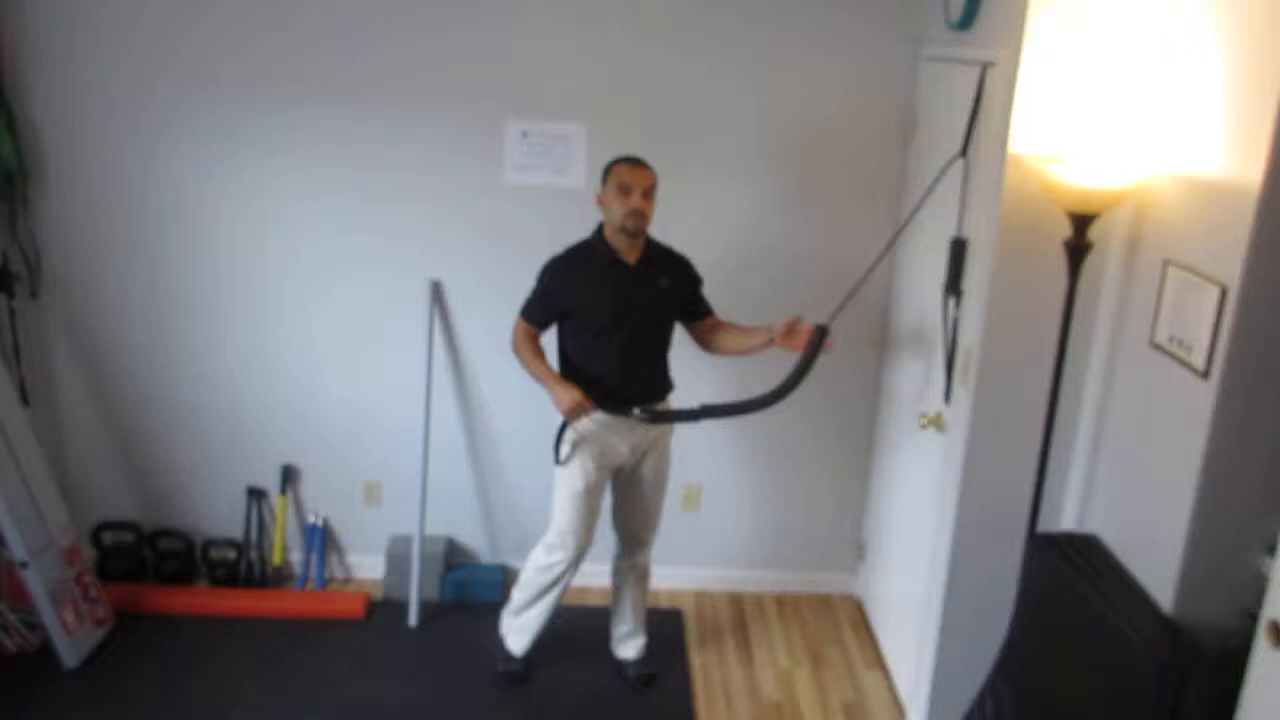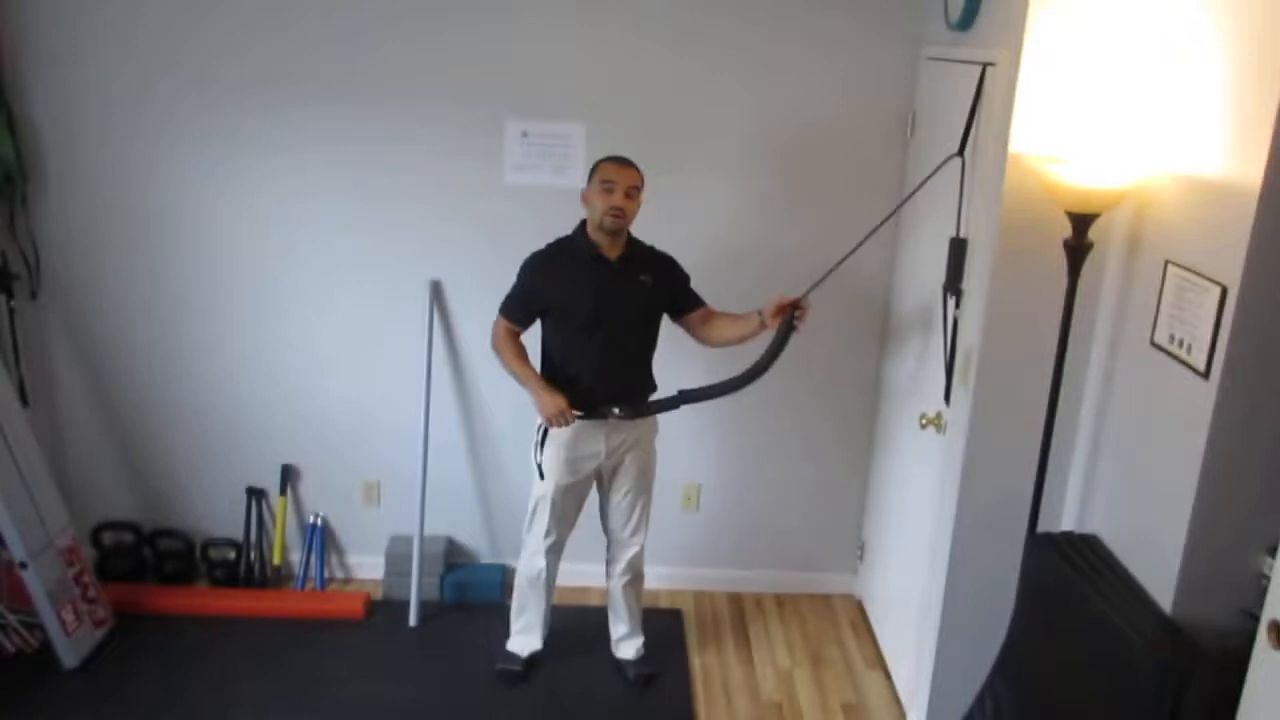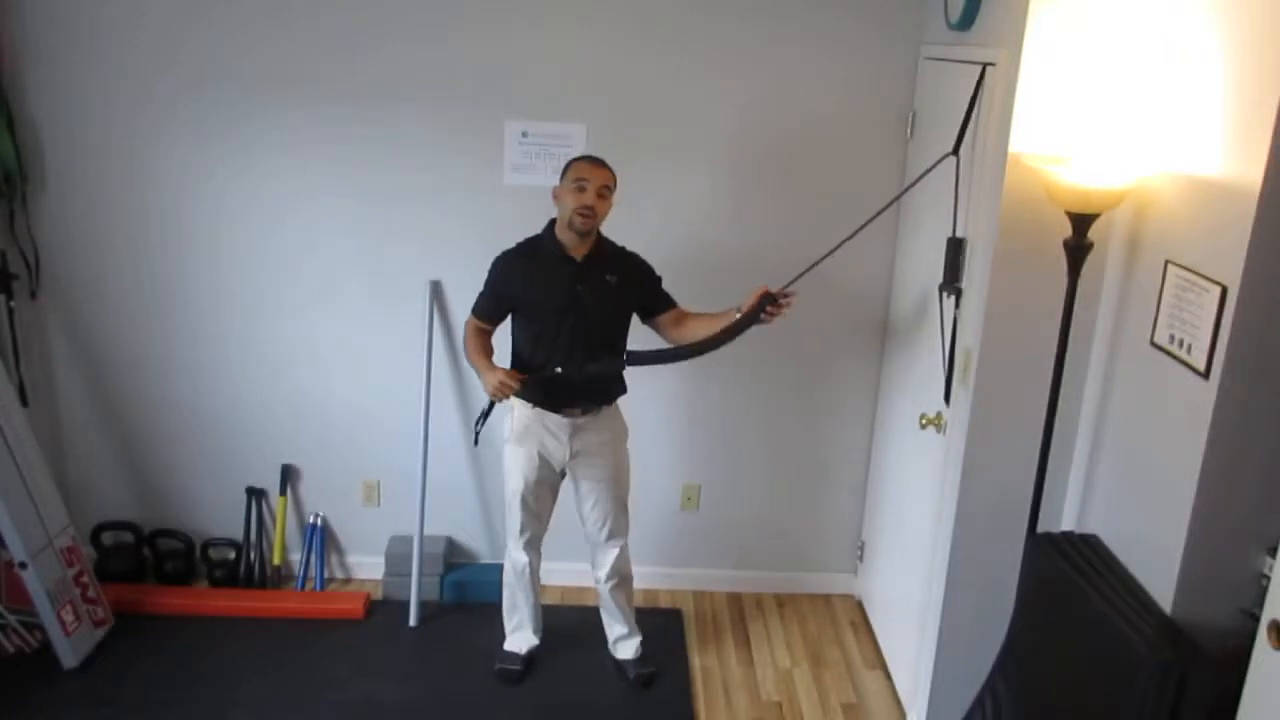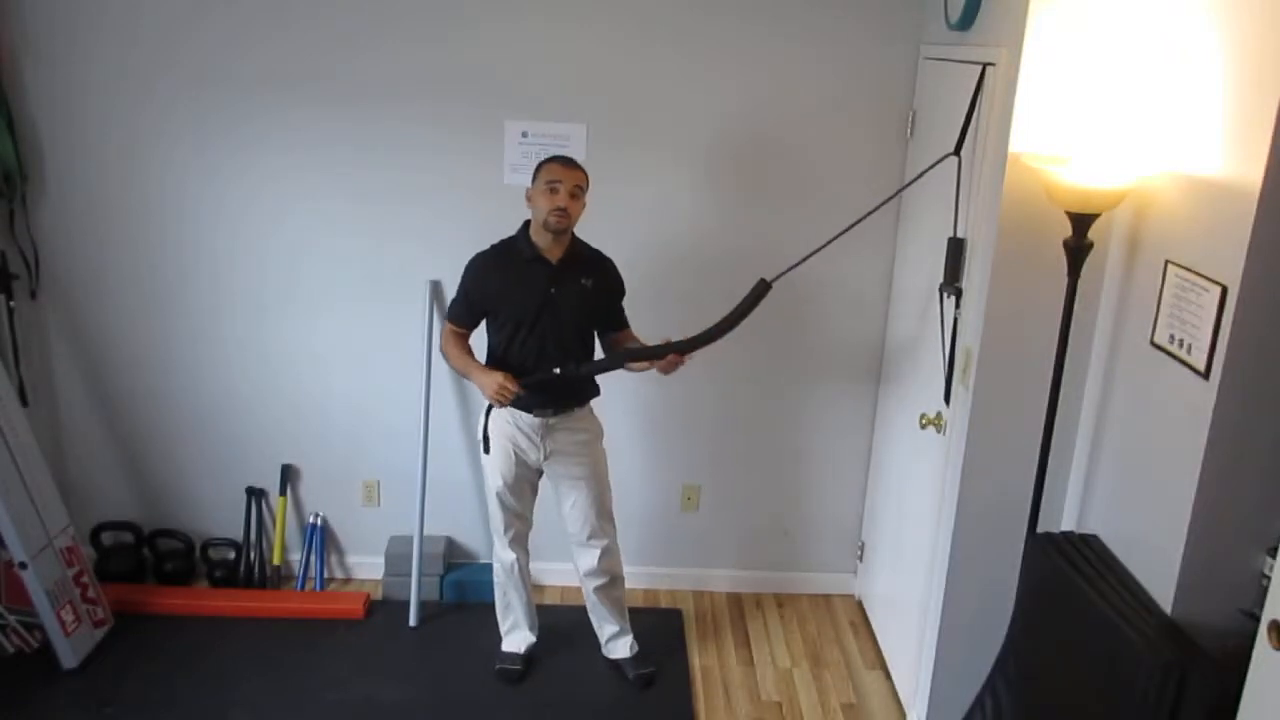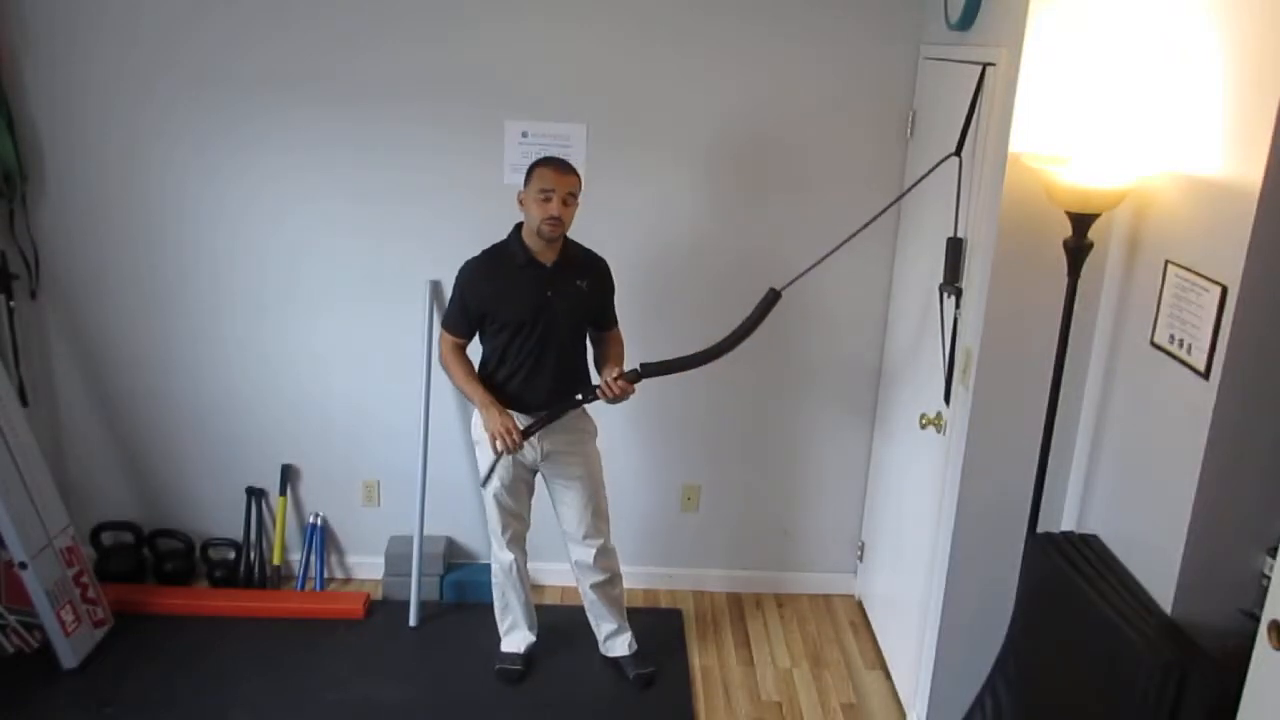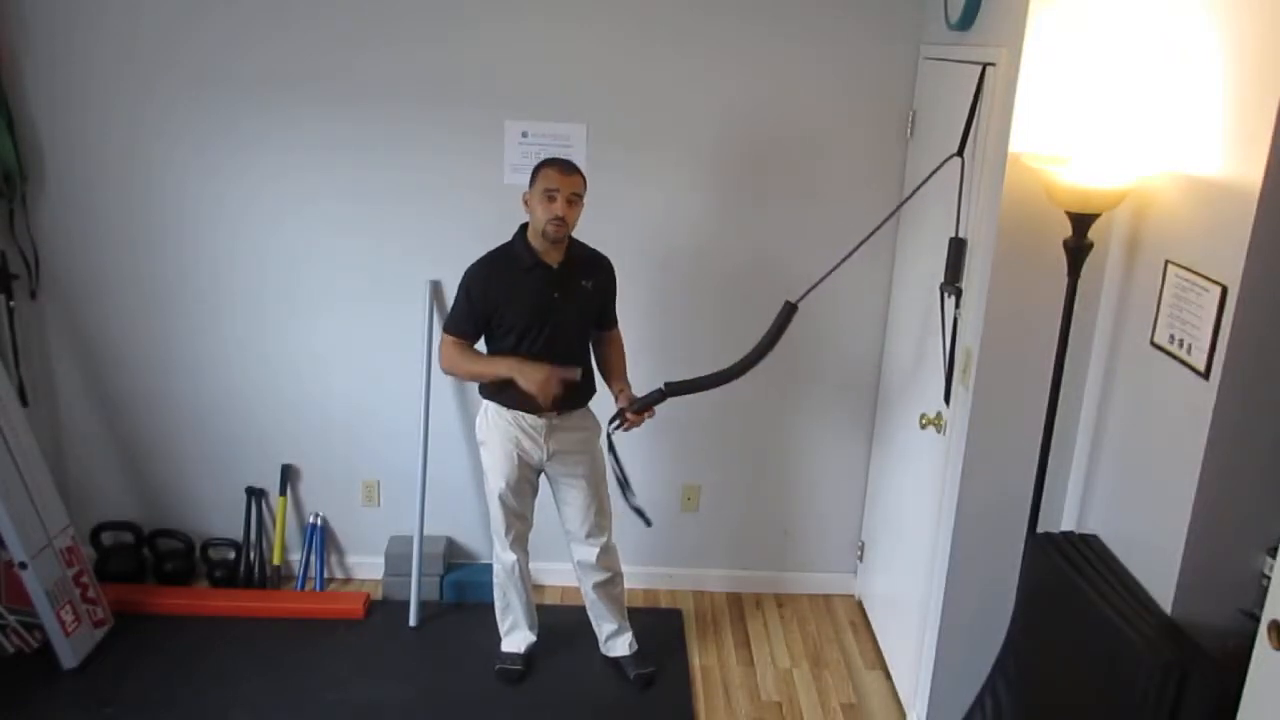
dt=0.4s
person 1, frame 1
left shoulder: (675, 269)
right shoulder: (568, 269)
left elbow: (709, 333)
right elbow: (523, 335)
left wrist: (771, 337)
right wrist: (555, 384)
left hip: (652, 426)
right hip: (591, 425)
left knee: (637, 544)
right knee: (567, 543)
left ankle: (628, 645)
right ankle: (513, 636)
person 1, frame 2
left shoulder: (658, 268)
right shoulder: (548, 264)
left elbow: (706, 325)
right elbow: (504, 333)
left wrist: (763, 320)
right wrist: (538, 389)
left hip: (633, 428)
right hip: (568, 428)
left knee: (628, 544)
right knee: (543, 542)
left ankle: (628, 645)
right ankle: (523, 641)
person 1, frame 3
left shoulder: (628, 269)
right shoulder: (516, 263)
left elbow: (677, 327)
right elbow: (475, 328)
left wrist: (742, 316)
right wrist: (485, 368)
left hip: (600, 424)
right hip: (531, 422)
left knee: (610, 541)
right knee: (523, 540)
left ankle: (624, 644)
right ankle: (518, 639)
person 1, frame 4
left shoulder: (600, 270)
right shoulder: (490, 265)
left elbow: (618, 341)
right elbow: (451, 336)
left wrist: (651, 359)
right wrist: (481, 373)
left hip: (575, 424)
right hip: (509, 421)
left knee: (596, 542)
right knee: (509, 542)
left ankle: (619, 644)
right ankle: (516, 639)
person 1, frame 5
left shoulder: (593, 270)
right shoulder: (482, 271)
left elbow: (607, 335)
right elbow: (450, 348)
left wrist: (612, 374)
right wrist: (488, 408)
left hip: (570, 425)
right hip: (503, 424)
left knee: (591, 542)
right knee: (507, 543)
left ankle: (617, 642)
right ankle: (515, 639)
person 1, frame 6
left shoulder: (597, 268)
right shoulder: (488, 272)
right elbow: (451, 357)
left wrist: (620, 389)
right wrist: (516, 369)
left hip: (575, 423)
right hip: (508, 423)
left knee: (594, 541)
right knee: (509, 543)
left ankle: (618, 642)
right ankle: (517, 639)
